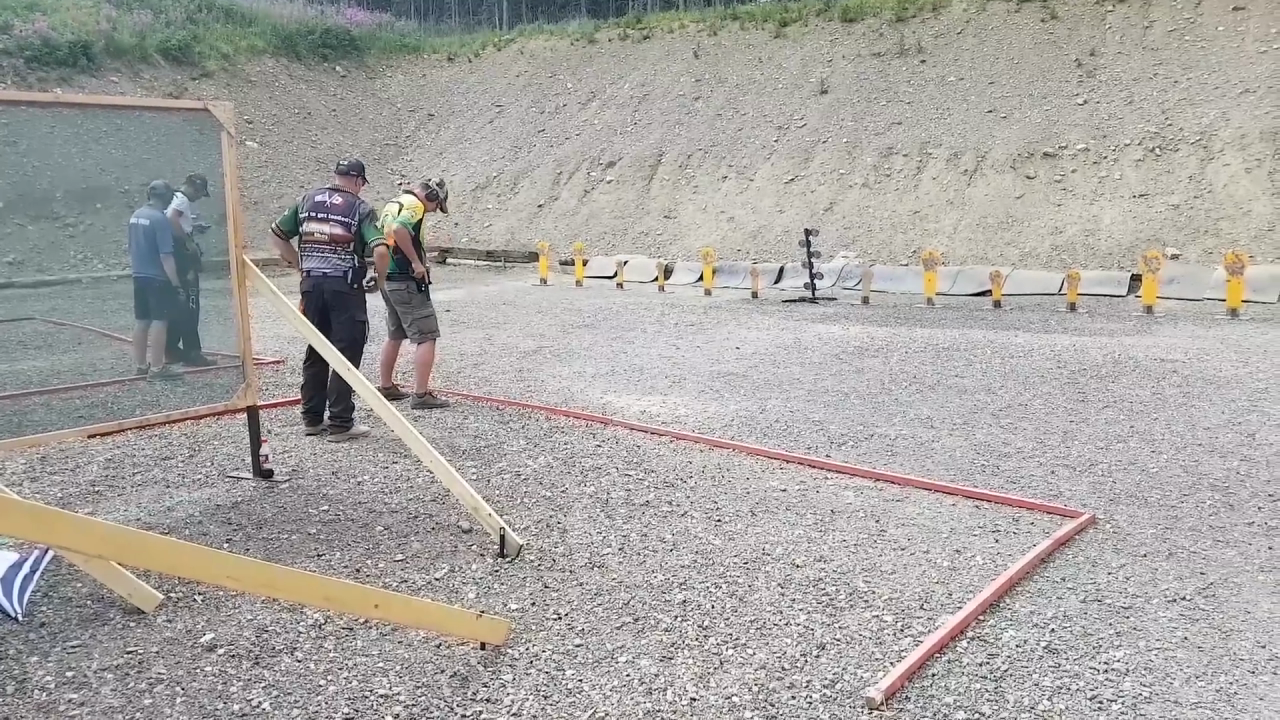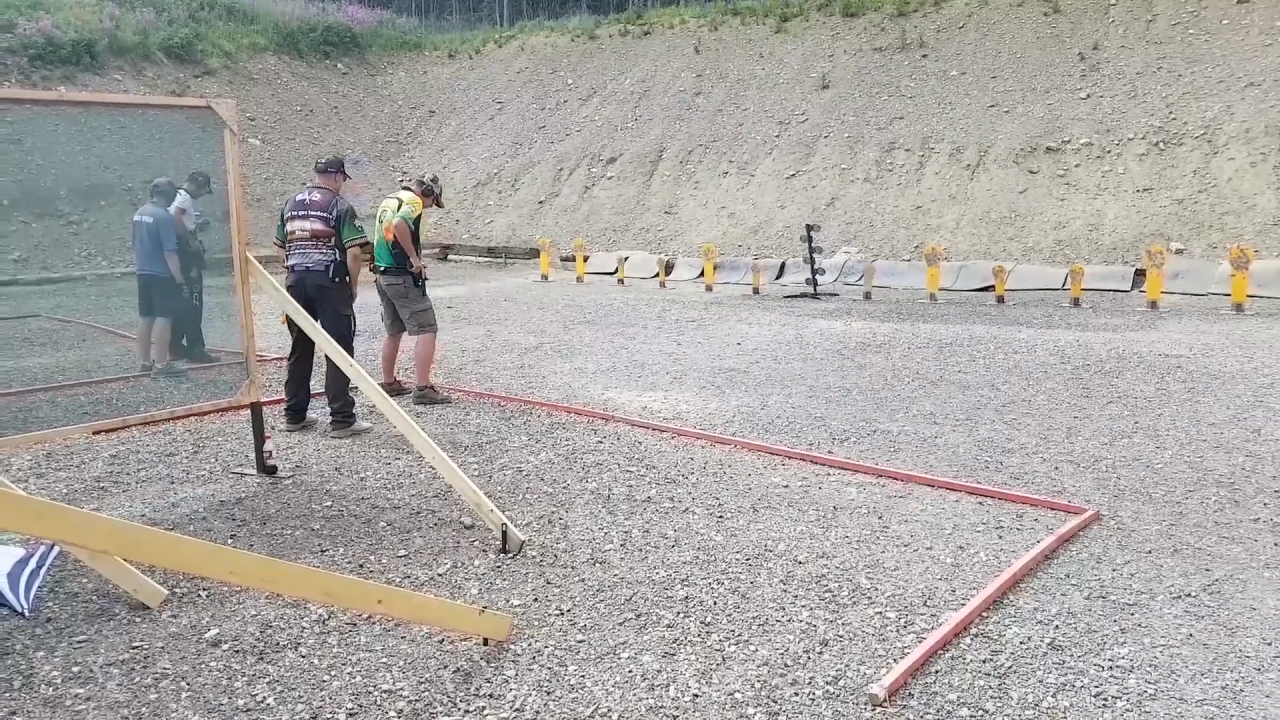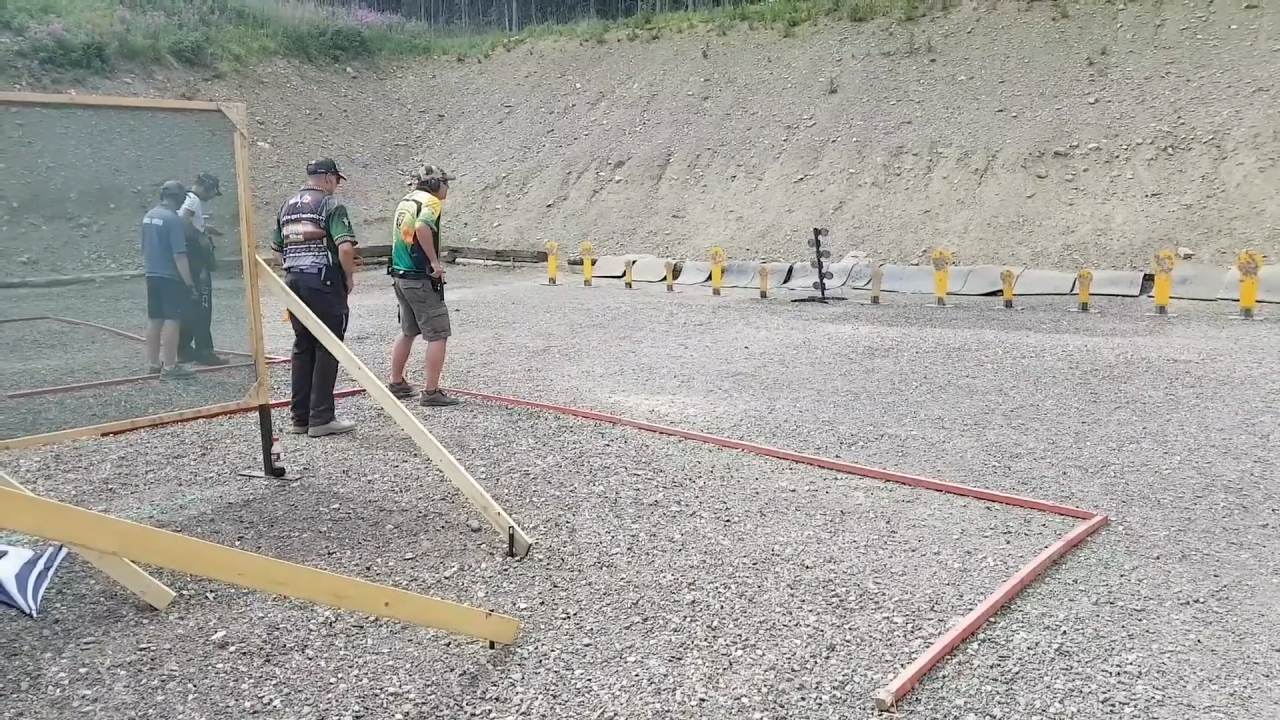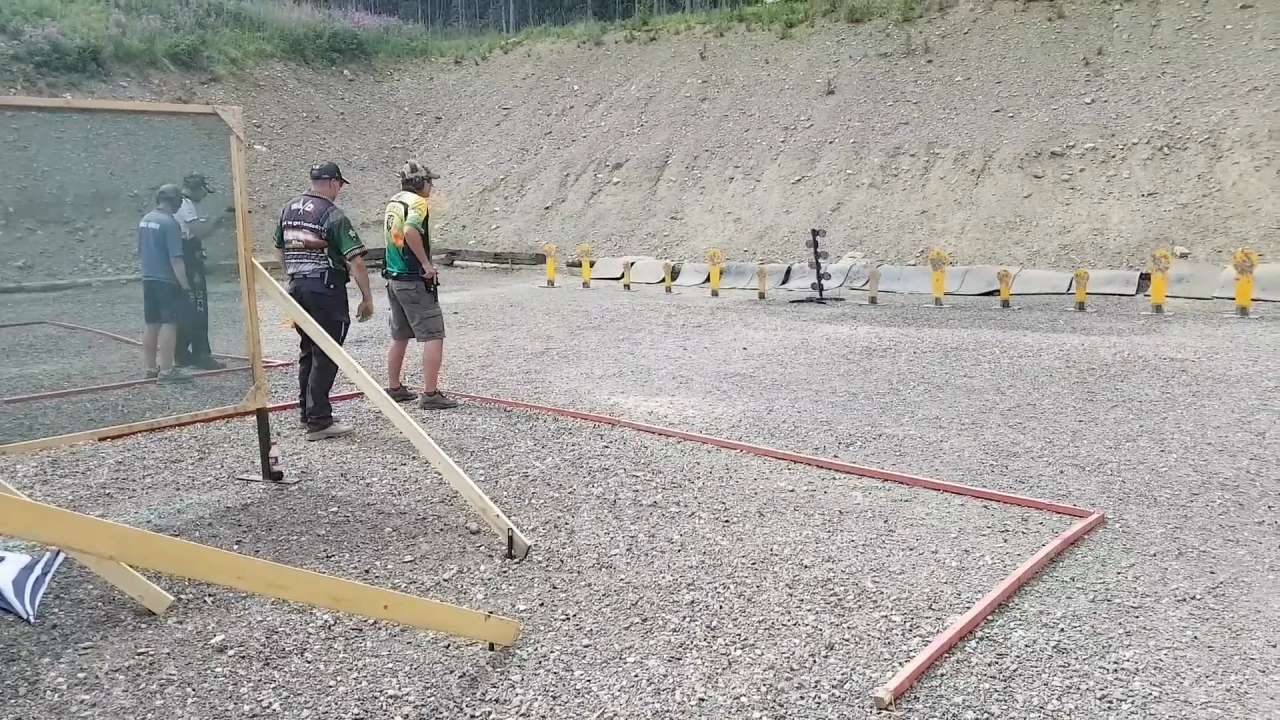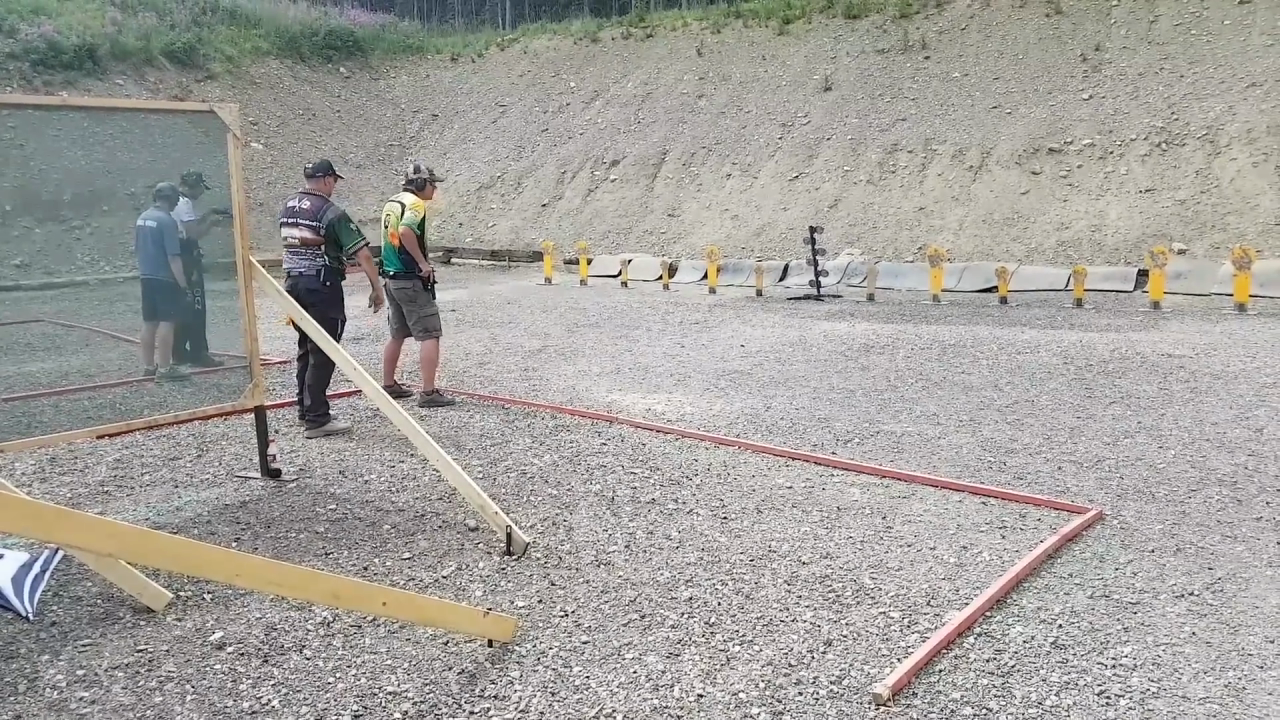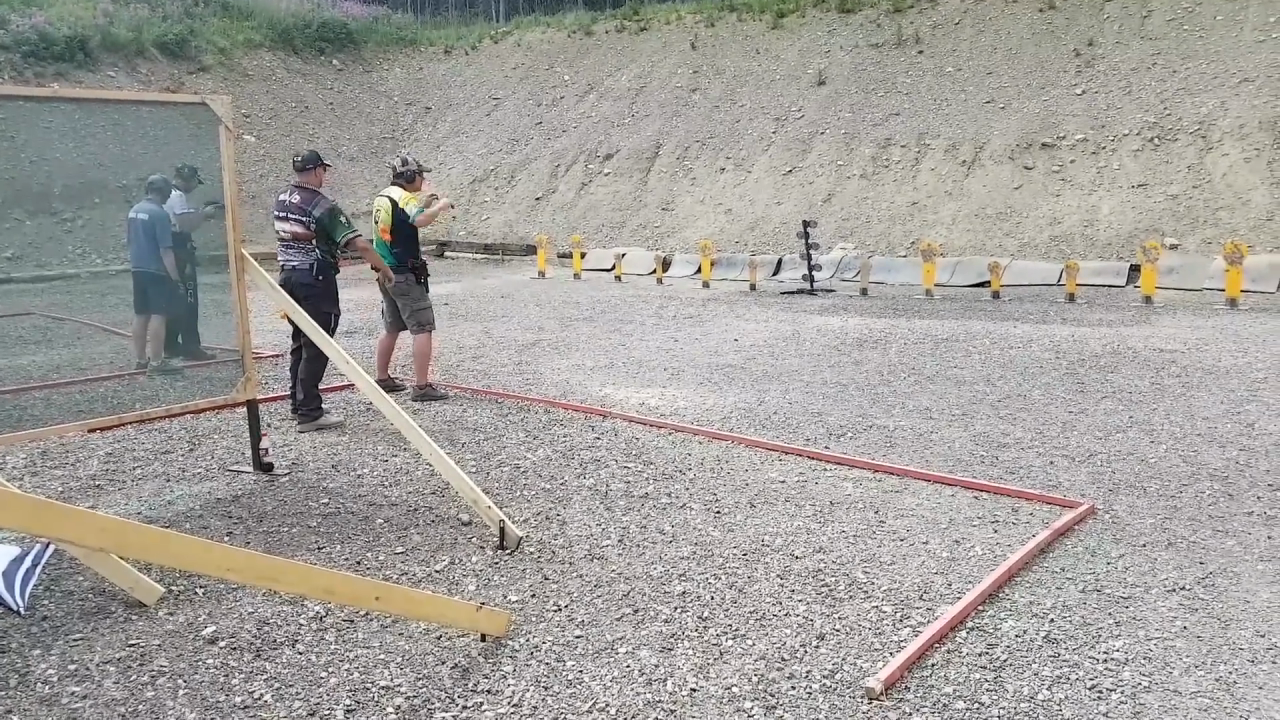
dt=0.5s
person 1, frame 1
left shoulder: (306, 200)
right shoulder: (360, 208)
left elbow: (277, 234)
right elbow: (380, 250)
left wrist: (300, 265)
right wrist: (379, 280)
left hip: (311, 284)
right hip: (345, 286)
left knee: (315, 351)
right knee: (346, 354)
left ankle: (312, 418)
right ankle: (340, 423)
person 1, frame 2
left shoulder: (291, 203)
right shoulder: (340, 205)
left elbow: (281, 247)
right elbow: (354, 252)
right wrist: (353, 285)
left hip: (295, 281)
right hip: (328, 281)
left knee: (300, 348)
right knee: (339, 350)
left ankle: (295, 415)
right ankle: (342, 419)
person 1, frame 3
left shoulder: (287, 206)
right shoulder: (332, 205)
left elbow: (278, 251)
right elbow: (346, 249)
right wrist: (349, 277)
left hip: (294, 282)
right hip: (323, 282)
left knee: (303, 348)
right knee: (328, 350)
left ankle: (300, 417)
right ankle: (320, 418)
person 1, frame 4
left shoulder: (289, 209)
right shoulder: (333, 216)
left elbow: (281, 250)
right elbow: (356, 262)
right wrist: (367, 299)
left hip: (297, 286)
right hip: (325, 289)
left knee: (308, 351)
right knee: (325, 356)
left ankle: (308, 412)
right ankle: (319, 422)
person 1, frame 5
left shoulder: (287, 207)
right shoulder: (331, 212)
right elbow: (362, 253)
right wrist: (376, 288)
left hip: (293, 283)
right hip: (321, 285)
left knee: (306, 349)
right knee: (322, 353)
left ankle: (306, 410)
right ankle: (316, 419)
person 1, frame 6
left shoulder: (281, 199)
right shoulder: (322, 206)
right elbow: (359, 244)
right wrist: (384, 269)
left hip: (288, 276)
right hip: (315, 279)
left knee: (300, 343)
right knee: (316, 347)
left ankle: (299, 403)
right ankle: (309, 414)
person 2, frame 1
left shoulder: (393, 203)
right shoulder: (414, 204)
right elbow: (399, 229)
right wrist: (416, 262)
left hip: (389, 280)
right hip: (407, 282)
left knee: (395, 336)
right knee: (426, 337)
left ankle: (386, 387)
right ankle: (421, 395)
person 2, frame 2
left shoulder: (389, 200)
right shoulder: (413, 200)
right elbow: (400, 224)
right wrist: (414, 257)
left hip: (384, 275)
right hip: (403, 277)
left knee: (393, 331)
right knee: (426, 330)
left ankle: (389, 383)
right ankle: (423, 388)
person 2, frame 3
left shoulder: (405, 201)
right shoulder: (431, 201)
right elbow: (422, 227)
right wrist: (434, 261)
left hip: (401, 276)
right hip: (422, 279)
left knee: (408, 331)
right knee: (438, 335)
left ankle: (396, 383)
right ankle: (431, 392)
person 2, frame 4
left shoulder: (393, 203)
right shoulder: (417, 202)
right elbow: (410, 231)
right wrist: (426, 262)
left hip: (394, 279)
right hip: (414, 281)
left knee: (400, 336)
right knee: (433, 336)
left ankle: (394, 388)
right ankle: (431, 394)
person 2, frame 5
left shoulder: (392, 202)
right shoulder: (414, 203)
right elbow: (406, 231)
right wrist: (422, 262)
left hip: (392, 278)
right hip: (412, 280)
left knee: (397, 334)
right knee: (429, 336)
left ankle: (388, 385)
right ankle: (429, 393)
person 2, frame 6
left shoulder: (383, 196)
right shoulder: (402, 196)
right elbow: (419, 220)
left wrist: (427, 202)
right wrist: (441, 205)
right hip: (406, 274)
left knee: (392, 328)
right knee: (422, 329)
left ankle: (382, 379)
right ankle: (422, 387)
person 3, frame 1
left shoulder: (135, 216)
right shoulder: (160, 219)
left elbow: (131, 248)
right elbow: (166, 255)
right wrist: (176, 283)
left hip: (139, 276)
right hip: (157, 278)
left knee: (141, 322)
right knee: (159, 322)
left ankle: (141, 365)
right ankle: (157, 369)
person 3, frame 2
left shoulder: (139, 214)
right shoulder: (164, 217)
left elbow: (135, 245)
right elbow: (169, 252)
right wrist: (180, 280)
left hip: (143, 273)
right hip: (161, 276)
left knee: (145, 318)
right knee: (163, 319)
left ankle: (145, 362)
right ankle: (161, 365)
person 3, frame 3
left shoulder: (148, 216)
right shoulder: (173, 219)
left elbow: (144, 247)
right elbow: (179, 255)
right wrist: (189, 282)
left hip: (152, 276)
right hip: (170, 278)
left knee: (154, 320)
right knee: (171, 321)
left ankle: (154, 364)
right ankle: (169, 367)
person 3, frame 4
left shoulder: (145, 220)
right shoulder: (170, 223)
left elbow: (140, 252)
right elbow: (176, 259)
right wrist: (185, 286)
left hip: (149, 280)
right hip: (167, 282)
left knee: (151, 325)
right knee: (168, 325)
left ankle: (151, 369)
right ankle: (167, 372)
person 3, frame 5
left shoulder: (141, 218)
right shoulder: (167, 221)
left elbow: (138, 250)
right elbow: (173, 257)
right wrist: (183, 283)
left hip: (146, 278)
right hip: (164, 280)
left knee: (149, 323)
right knee: (166, 323)
left ankle: (149, 366)
right ankle: (164, 369)
person 3, frame 6
left shoulder: (133, 211)
right shoulder: (159, 214)
left elbow: (129, 242)
right elbow: (165, 250)
right wrist: (175, 277)
left hip: (138, 271)
right hip: (156, 273)
left knee: (140, 316)
right knee: (158, 316)
left ankle: (141, 360)
right ankle: (156, 363)
person 4, frame 1
left shoulder: (175, 199)
right shoulder: (182, 200)
right elbow: (171, 220)
left wrist: (193, 228)
right wrist: (189, 242)
left hip: (174, 257)
right hip: (182, 256)
left knee: (176, 305)
right knee: (189, 305)
left ankle: (172, 350)
right ankle: (192, 353)
person 4, frame 2
left shoulder: (178, 196)
right shoulder: (185, 198)
right elbow: (175, 218)
left wrist: (195, 224)
right wrist: (192, 239)
left hip: (179, 255)
right hip: (186, 255)
left knee: (180, 302)
right knee: (192, 303)
left ankle: (176, 347)
right ankle: (195, 349)
person 4, frame 3
left shoulder: (187, 199)
right shoulder: (193, 201)
right elbow: (182, 220)
left wrist: (204, 230)
right wrist: (201, 236)
left hip: (188, 259)
right hip: (195, 259)
left knee: (189, 305)
right knee: (201, 306)
left ankle: (185, 349)
right ankle: (204, 352)
person 4, frame 4
left shoulder: (179, 204)
right shoulder: (187, 205)
right elbow: (200, 232)
left wrist: (215, 222)
right wrist: (217, 221)
left hip: (182, 264)
right hip: (190, 263)
right knee: (198, 310)
left ankle: (182, 354)
right ankle: (201, 356)
person 4, frame 5
left shoulder: (175, 203)
right shoulder: (184, 203)
right elbow: (194, 233)
left wrist: (207, 216)
right wrist: (211, 222)
left hip: (180, 261)
right hip: (188, 262)
right knee: (195, 308)
left ankle: (179, 352)
right ankle: (199, 354)
person 4, frame 6
left shoulder: (168, 195)
right shoulder: (178, 196)
right elbow: (188, 226)
left wrist: (201, 213)
right wrist: (204, 214)
left hip: (171, 254)
right hip: (180, 255)
right knee: (188, 301)
left ankle: (171, 345)
right ankle: (191, 347)
